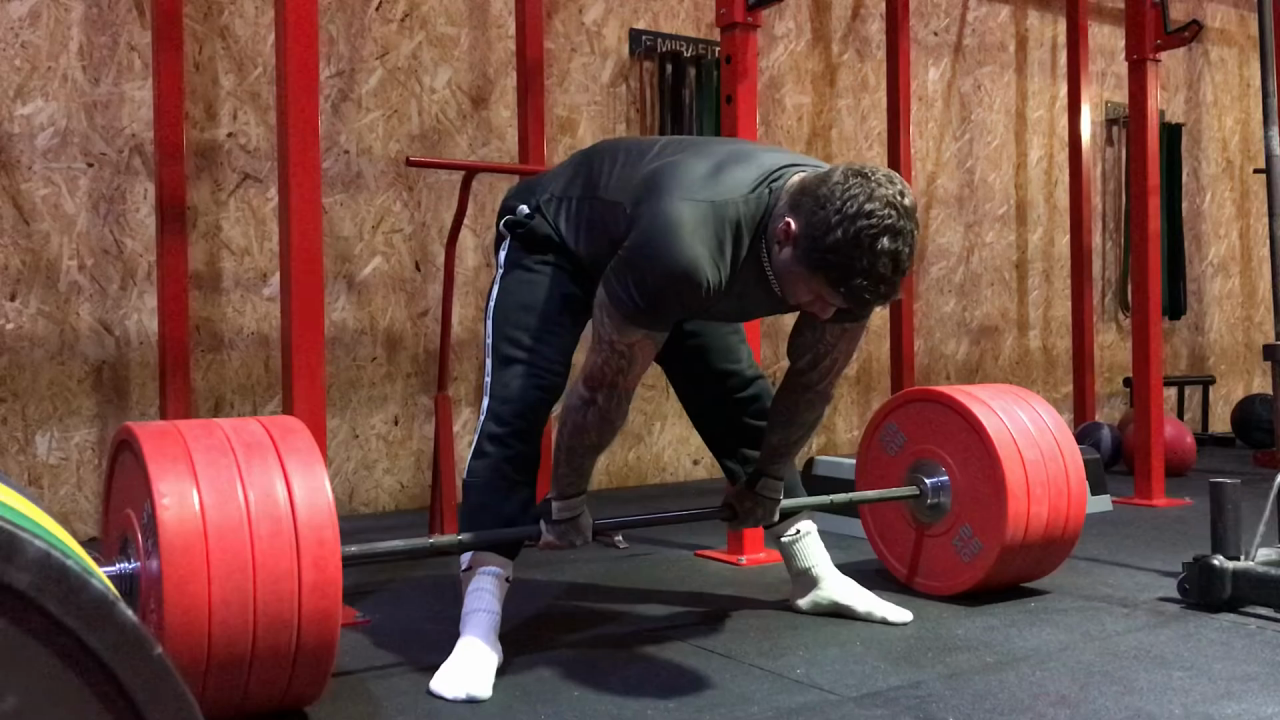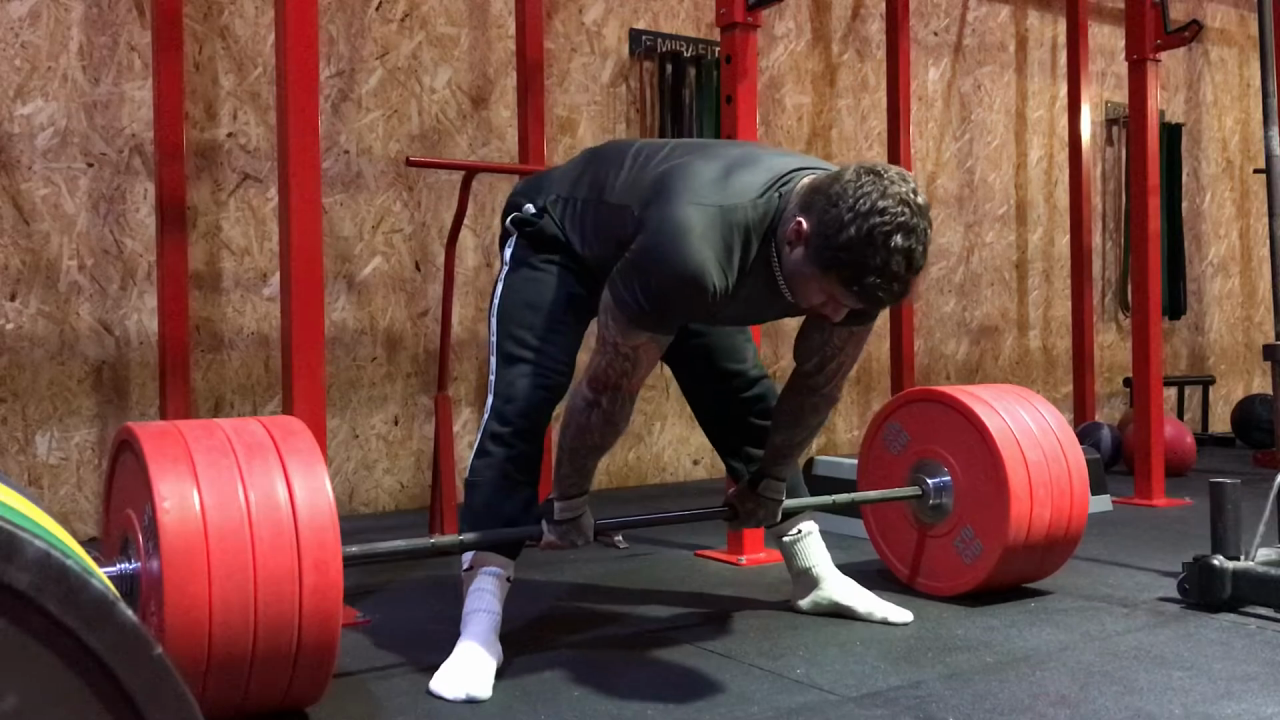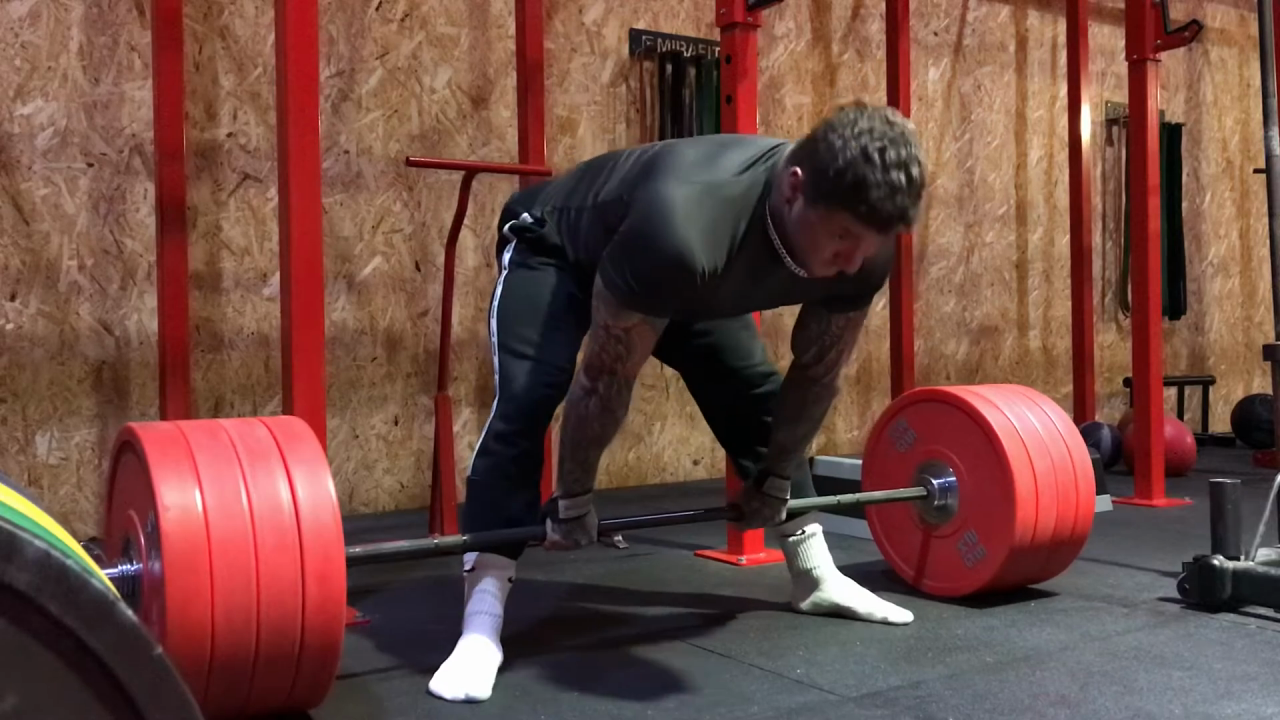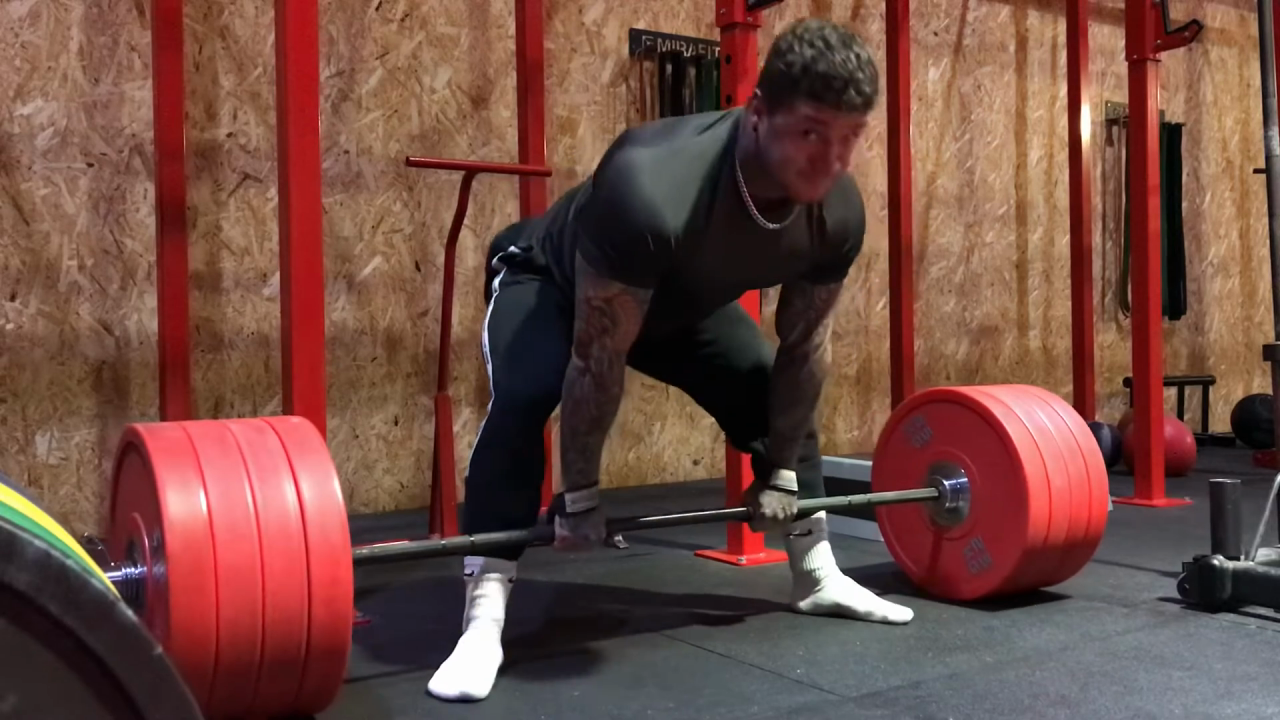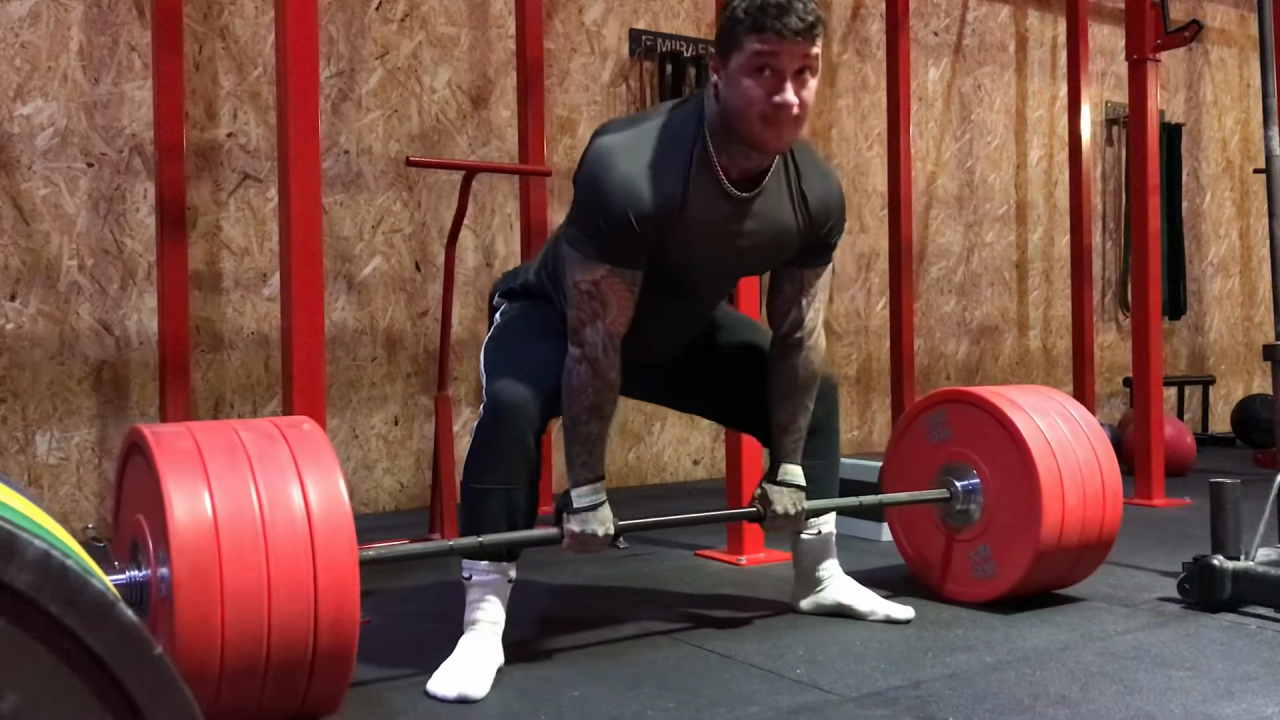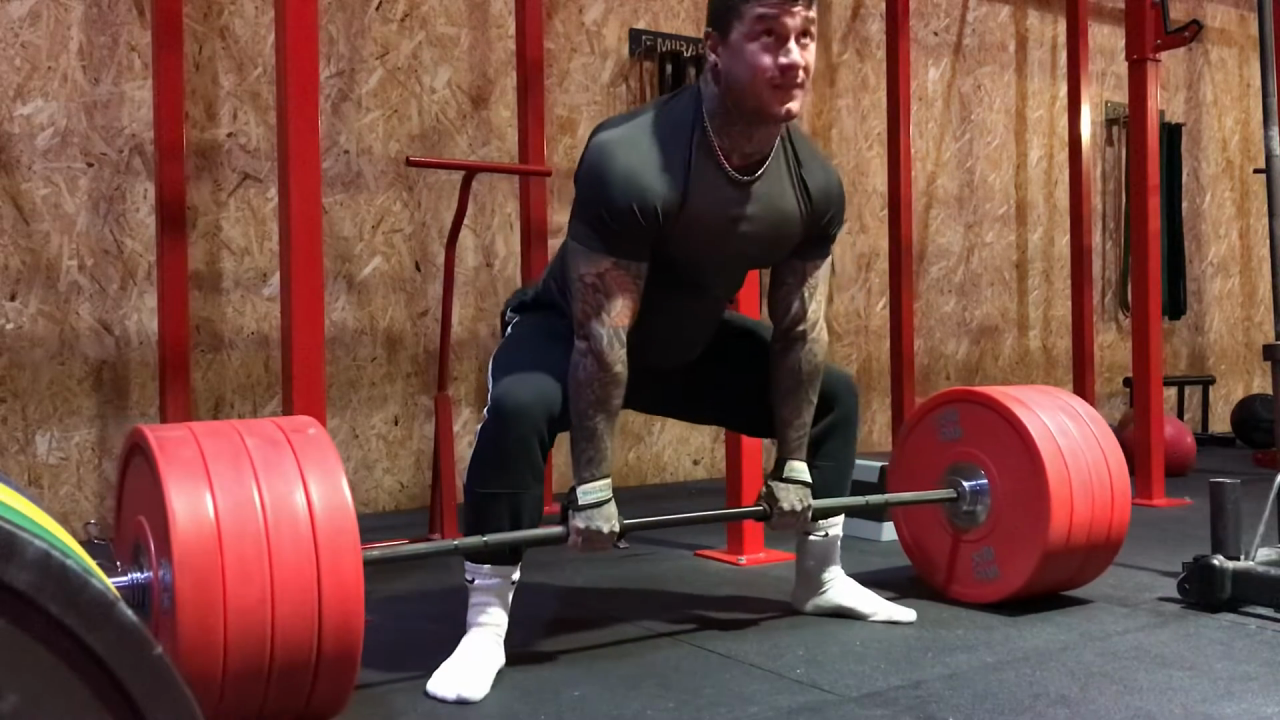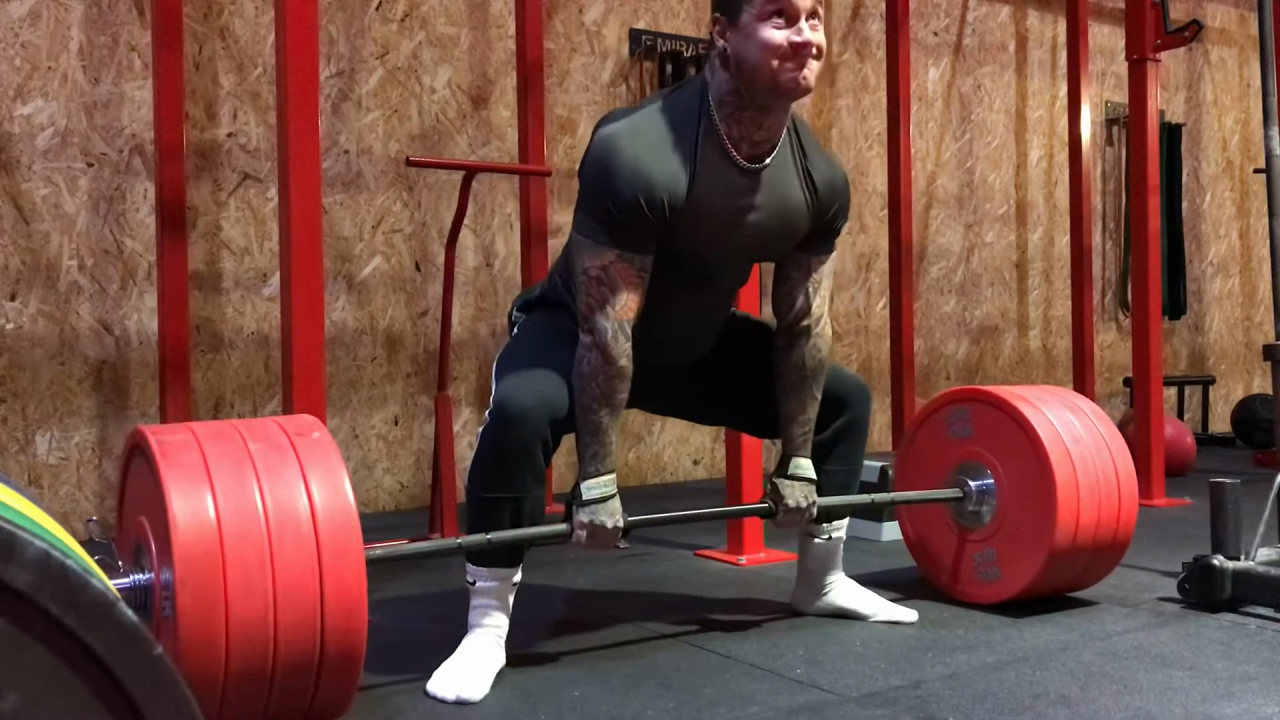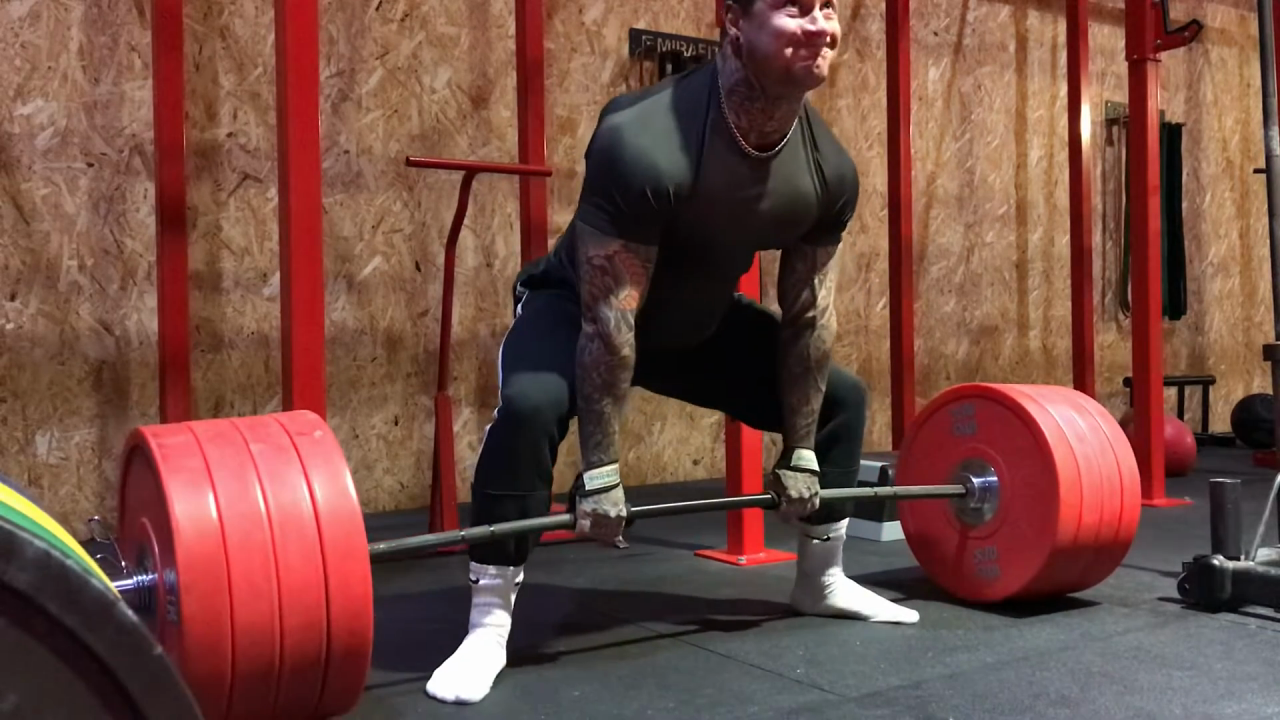
dt=0.4s
person 1, frame 1
left shoulder: (845, 242)
right shoulder: (683, 240)
left elbow: (813, 379)
right elbow: (606, 387)
left wrist: (768, 481)
right wrist: (567, 502)
left hip: (674, 267)
right hip: (554, 239)
left knee: (745, 398)
right knee: (519, 402)
left ankle: (814, 576)
right ankle: (480, 621)
person 1, frame 2
left shoulder: (855, 251)
right shoulder: (691, 245)
left elbow: (817, 382)
right elbow: (609, 389)
left wrist: (770, 482)
right wrist: (568, 503)
left hip: (677, 272)
right hip: (558, 236)
left knee: (751, 398)
right knee: (524, 402)
left ankle: (815, 576)
right ankle: (481, 620)
person 1, frame 3
left shoulder: (862, 247)
right shoulder: (681, 223)
left elbow: (815, 372)
right elbow: (606, 379)
left wrist: (776, 480)
right wrist: (573, 502)
right hip: (556, 251)
left knee: (757, 395)
right knee: (527, 402)
left ankle: (816, 576)
right ankle: (482, 621)
person 1, frame 4
left shoulder: (838, 213)
right shoulder: (652, 188)
left elbow: (802, 349)
right elbow: (598, 360)
left wrist: (781, 471)
right wrist: (580, 495)
left hip: (680, 301)
right hip: (549, 281)
left knee: (775, 398)
right knee: (523, 401)
left ankle: (818, 577)
right ankle: (484, 618)
person 1, frame 5
left shoulder: (817, 193)
right shoulder: (629, 168)
left elbow: (797, 337)
right elbow: (595, 344)
left wrist: (787, 467)
right wrist: (585, 489)
left hip: (681, 326)
right hip: (555, 314)
left knee: (813, 392)
right knee: (514, 401)
left ankle: (820, 576)
right ankle: (484, 620)
person 1, frame 6
left shoulder: (815, 184)
right shoulder: (631, 161)
left elbow: (800, 331)
right elbow: (602, 336)
left wrist: (792, 465)
right wrist: (592, 488)
left hip: (691, 340)
right hip: (567, 329)
left knee: (832, 393)
right knee: (521, 407)
left ankle: (821, 579)
right ankle: (486, 622)
person 1, frame 7
left shoulder: (819, 178)
right shoulder: (638, 153)
left elbow: (804, 325)
right elbow: (606, 332)
left wrist: (796, 462)
right wrist: (597, 482)
left hip: (699, 340)
right hip: (573, 329)
left knee: (844, 397)
right knee: (523, 411)
left ankle: (822, 580)
right ankle: (487, 624)
person 1, frame 8
left shoulder: (829, 169)
right shoulder: (645, 141)
left elbow: (808, 315)
right elbow: (610, 319)
left wrist: (800, 454)
right wrist: (600, 473)
left hip: (701, 319)
right hip: (577, 305)
left knee: (839, 395)
right knee: (531, 406)
left ankle: (822, 580)
right ankle: (489, 623)
